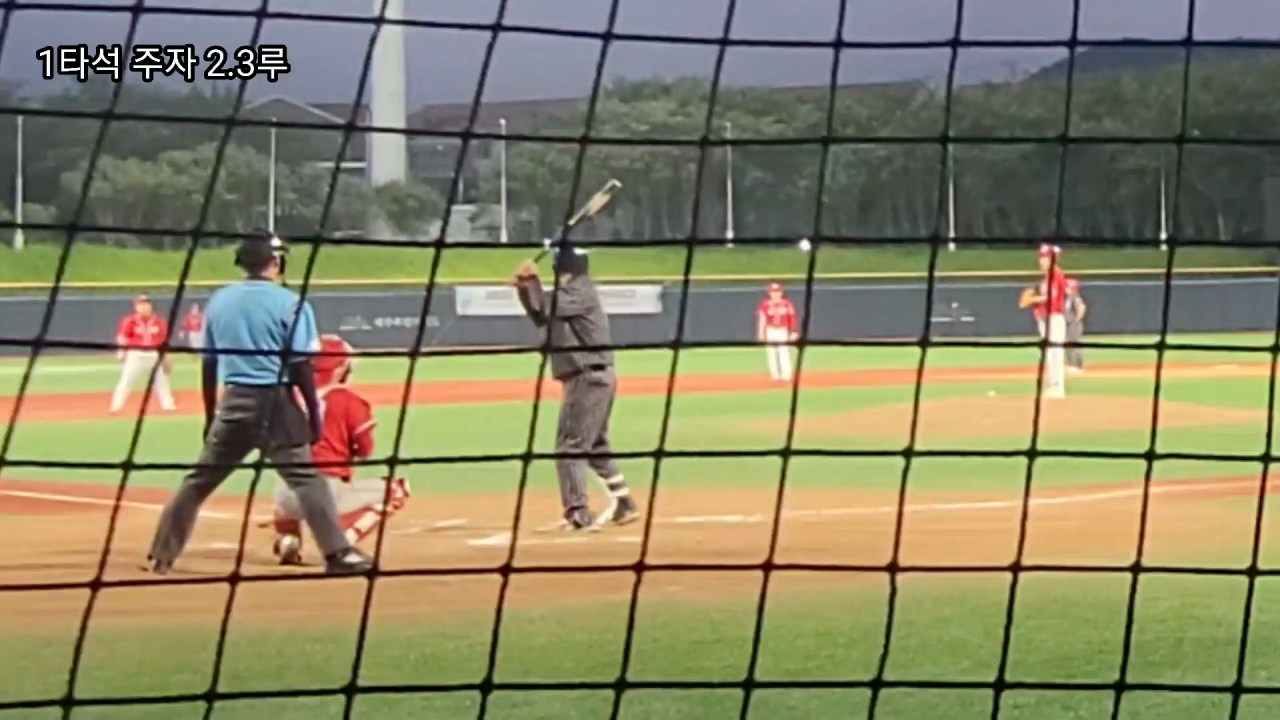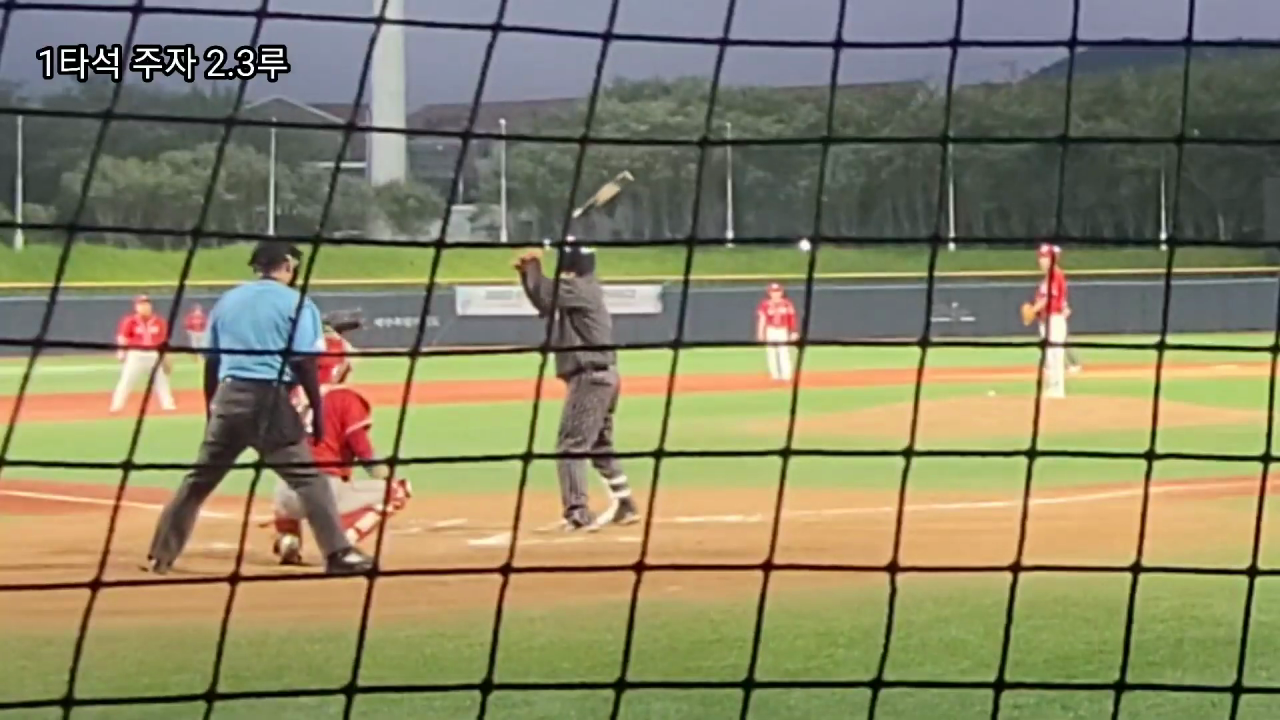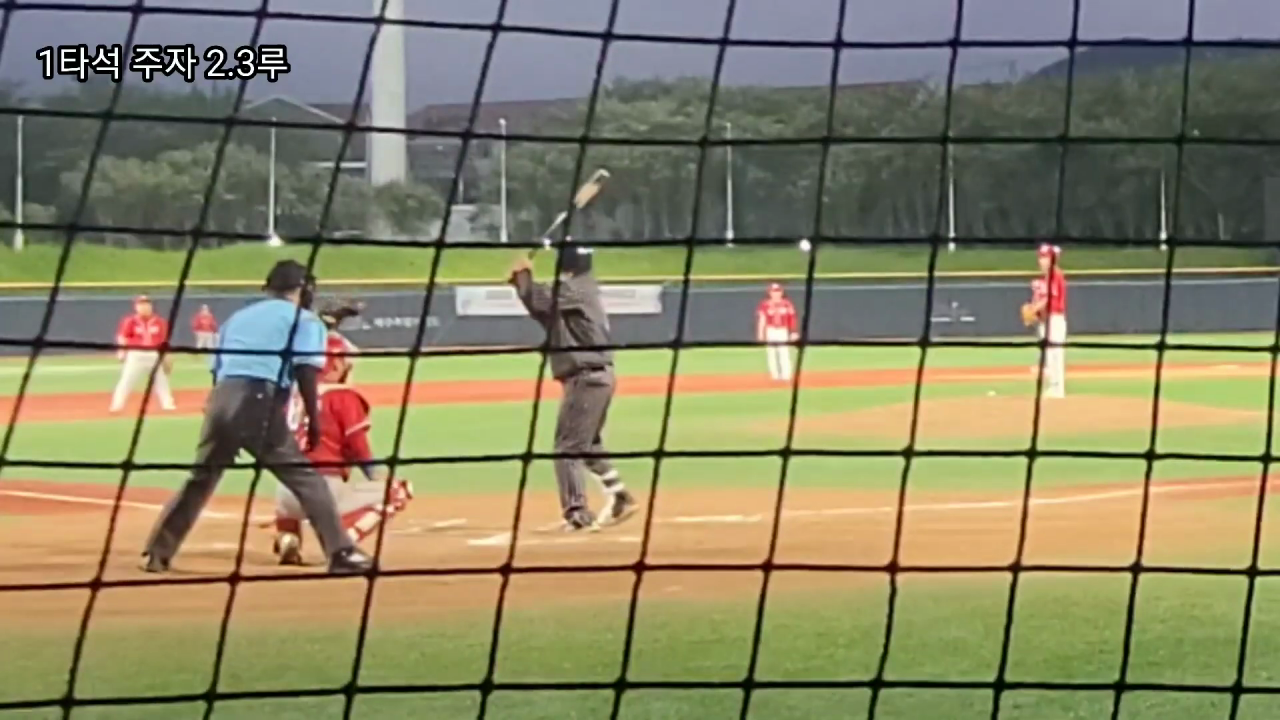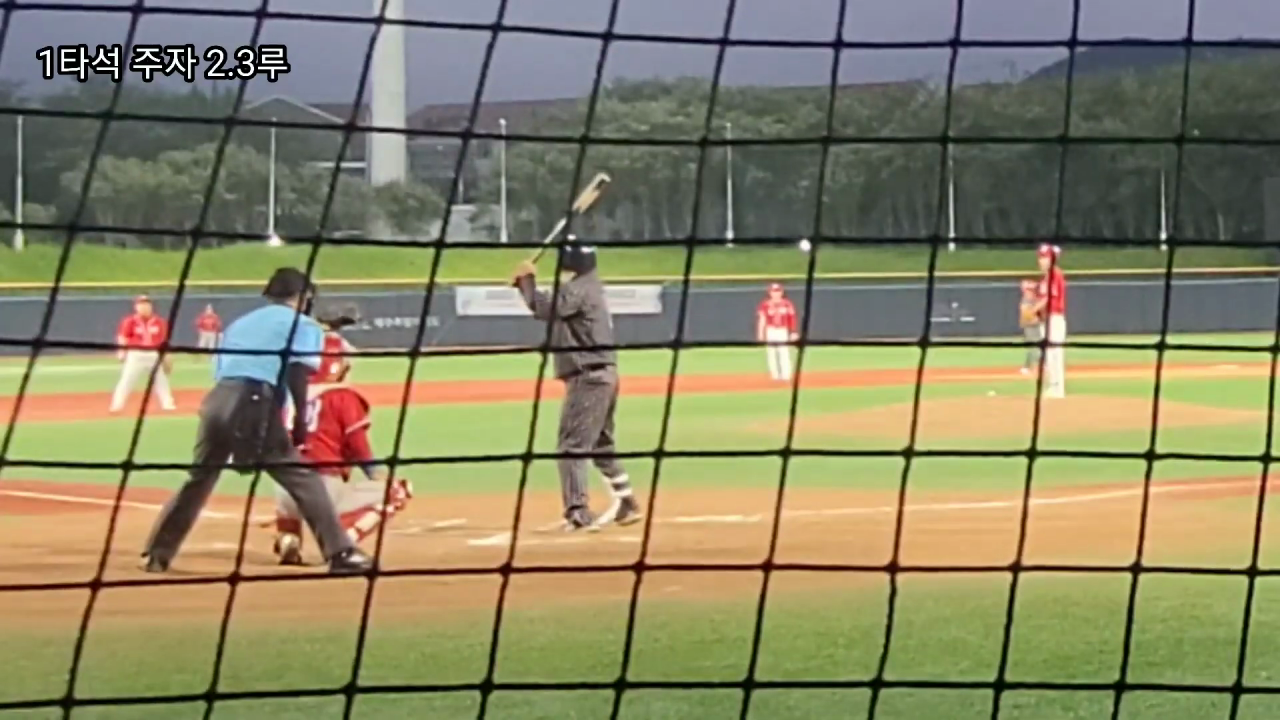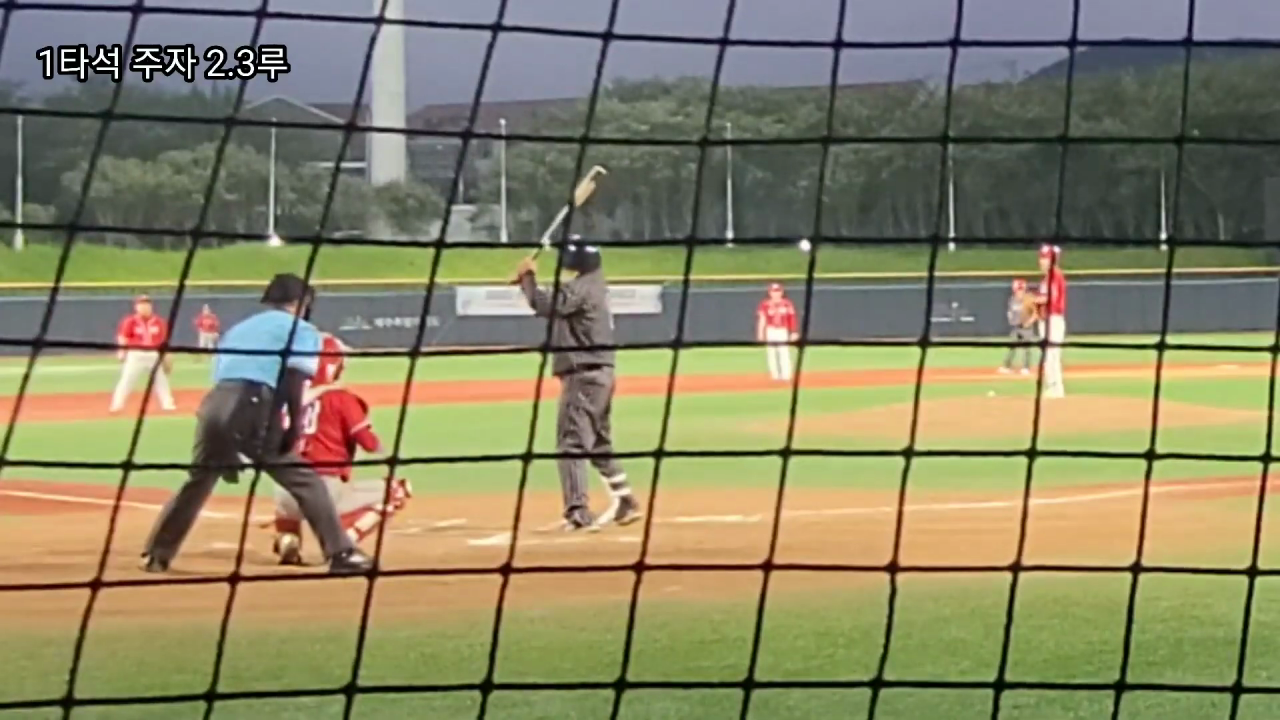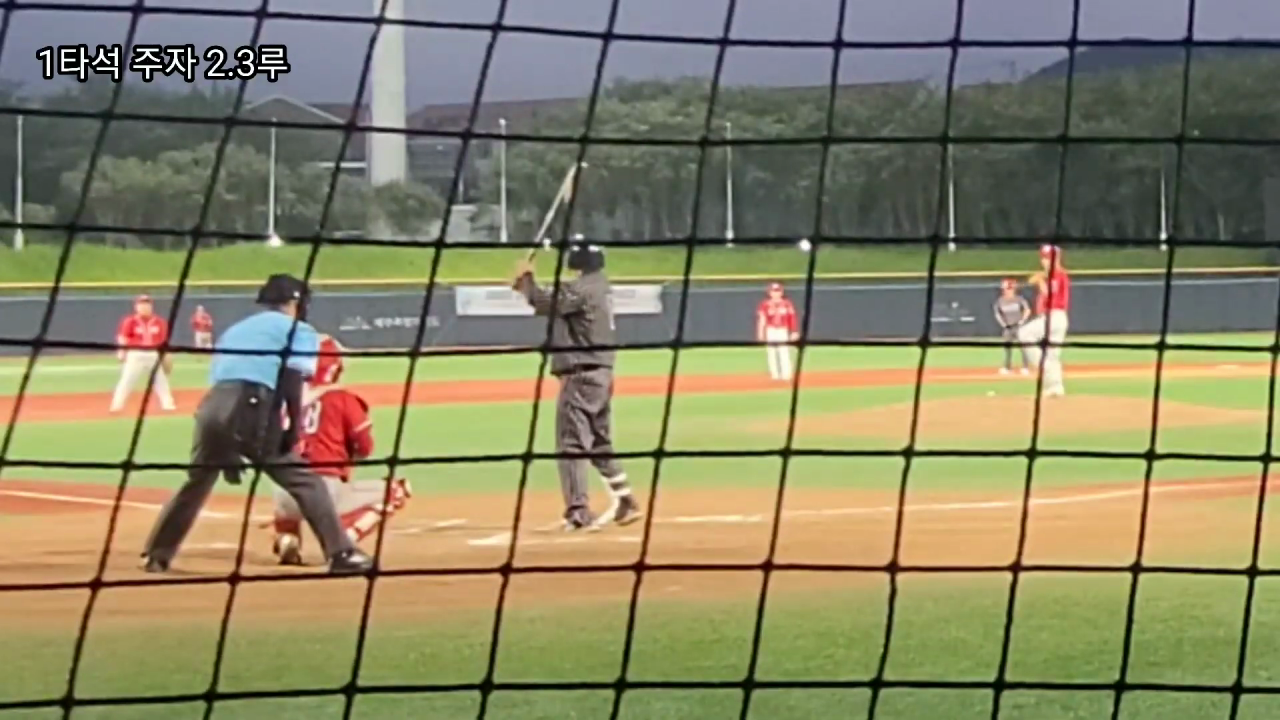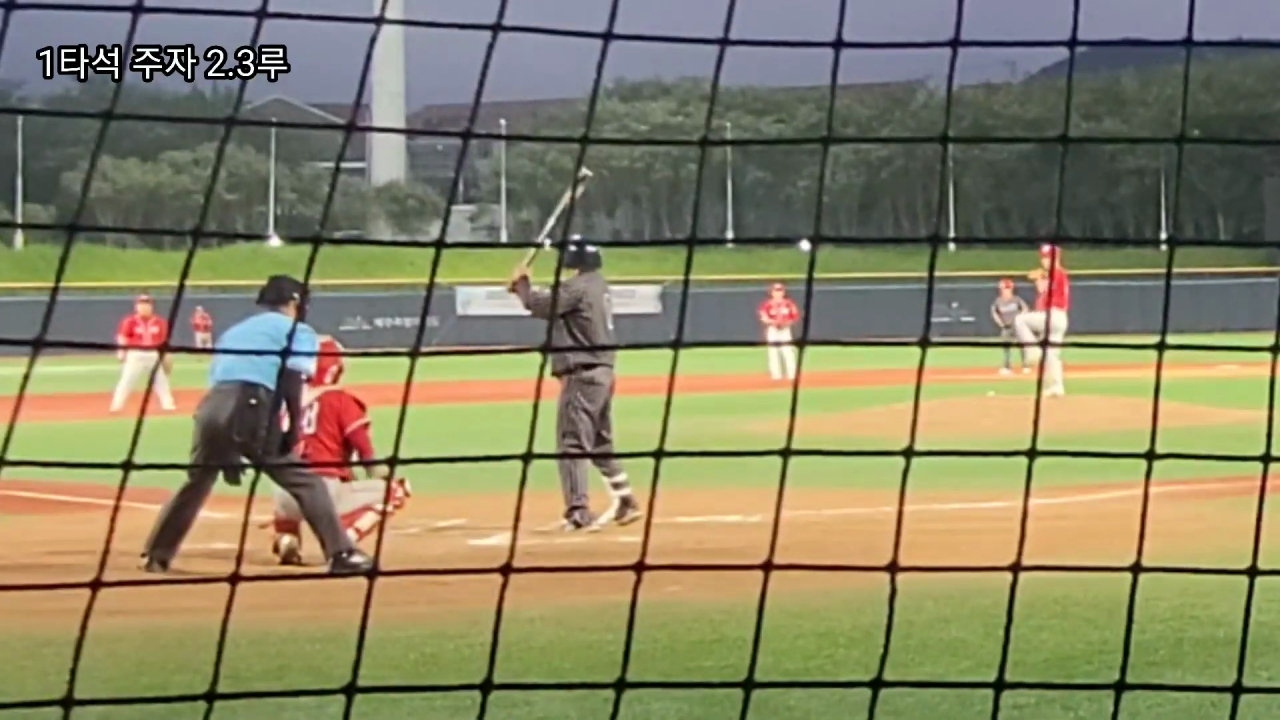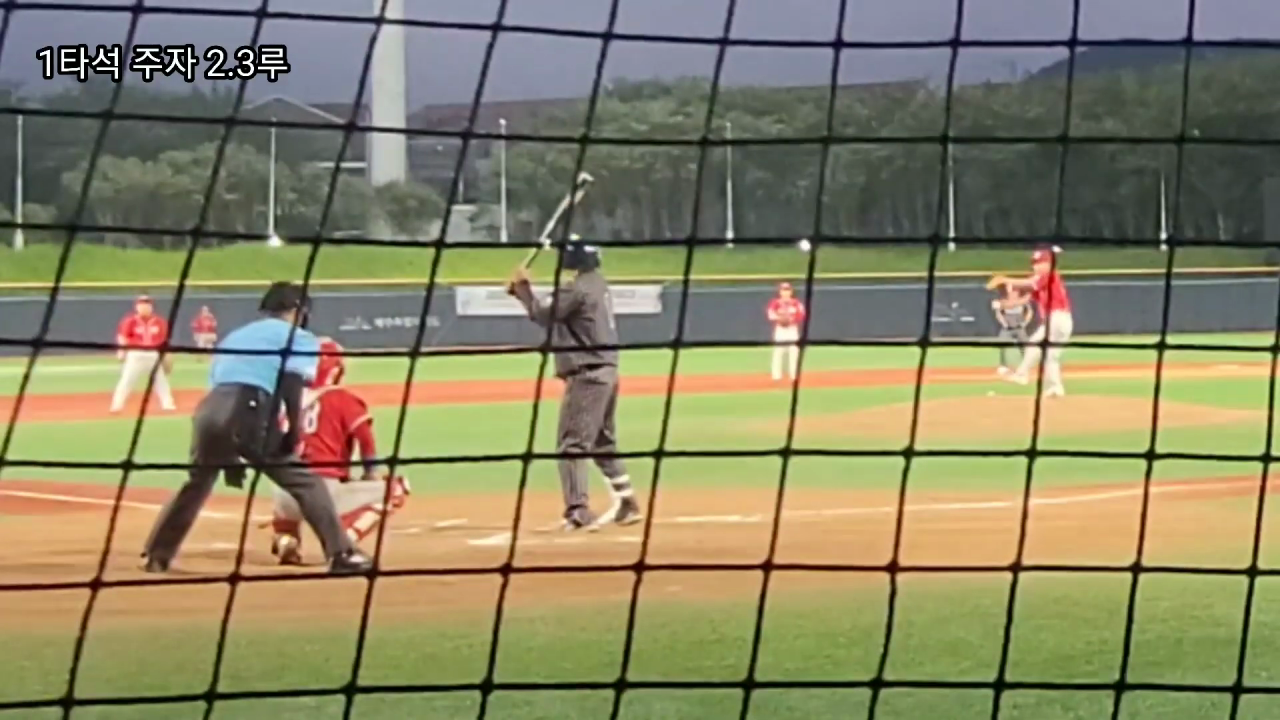
dt=0.4s
person 1, frame 1
left shoulder: (218, 301)
right shoulder: (290, 303)
left elbow: (209, 365)
right elbow: (301, 366)
left wrist: (210, 416)
right wrist: (314, 413)
left hip: (232, 403)
right hip: (274, 403)
left knee: (199, 480)
right knee: (307, 479)
left ankle: (160, 556)
right ankle: (338, 553)
person 1, frame 2
left shoulder: (226, 301)
right shoulder: (297, 303)
left elbow: (211, 363)
right elbow: (304, 364)
left wrist: (211, 413)
right wrist: (318, 412)
left hip: (229, 399)
right hip: (270, 400)
left knee: (198, 481)
right knee: (309, 478)
left ankle: (160, 555)
right ankle: (339, 553)
person 1, frame 3
left shoulder: (238, 316)
right shoulder: (304, 319)
right elbow: (305, 369)
left wrist: (226, 435)
right wrist: (314, 419)
left hip: (221, 399)
right hip: (260, 402)
left knee: (199, 480)
right knee: (307, 479)
left ankle: (156, 553)
right ankle: (341, 552)
person 1, frame 4
left shoulder: (239, 323)
right shoulder: (303, 324)
right elbow: (297, 368)
left wrist: (236, 445)
right wrist: (301, 416)
left hip: (217, 401)
right hip: (256, 404)
left knee: (198, 481)
right knee: (304, 480)
left ankle: (155, 555)
right ankle: (341, 554)
person 1, frame 5
left shoulder: (238, 328)
right shoulder: (301, 329)
right elbow: (293, 374)
left wrist: (228, 450)
right wrist: (295, 423)
left hip: (215, 404)
right hip: (253, 406)
left knee: (197, 482)
right knee: (306, 481)
left ankle: (155, 555)
right ankle: (341, 553)
person 1, frame 6
left shoulder: (233, 330)
right shoulder: (297, 329)
right elbow: (291, 375)
left wrist: (228, 451)
right wrist: (295, 424)
left hip: (213, 406)
right hip: (252, 408)
left knee: (196, 483)
right knee: (305, 481)
left ankle: (155, 555)
right ankle: (341, 554)
person 1, frame 7
left shoulder: (233, 331)
right shoulder: (296, 330)
right elbow: (291, 377)
left wrist: (228, 453)
right wrist: (294, 425)
left hip: (212, 407)
right hip: (251, 409)
left knee: (196, 483)
right knee: (305, 481)
left ankle: (155, 556)
right ankle: (341, 554)
person 1, frame 8
left shoulder: (234, 336)
right shoulder: (297, 336)
right elbow: (292, 380)
left wrist: (229, 456)
right wrist: (294, 428)
left hip: (210, 409)
right hip: (249, 411)
left knee: (196, 484)
right knee: (306, 482)
left ankle: (155, 556)
right ankle: (341, 554)
person 2, frame 1
left shoulder: (578, 291)
right shoulder: (575, 290)
left elbow: (547, 308)
right elbow: (541, 317)
left wrist: (532, 279)
right wrist: (524, 288)
left hip: (586, 378)
right hip: (597, 377)
left knee: (570, 448)
right knee: (596, 446)
left ankle: (579, 514)
right ankle: (623, 505)
person 2, frame 2
left shoulder: (581, 288)
right shoulder: (580, 288)
left elbow: (544, 292)
right elbow: (544, 303)
left wrist: (534, 264)
right wrist: (526, 272)
left hip: (590, 378)
right hip: (601, 377)
left knee: (570, 447)
right knee: (600, 446)
left ankle: (578, 514)
right ankle: (624, 506)
person 2, frame 3
left shoulder: (576, 289)
right shoulder: (580, 289)
left elbow: (539, 298)
right elbow: (544, 315)
left wrist: (524, 273)
right wrist: (521, 283)
left hip: (586, 378)
right hip: (597, 376)
left knee: (568, 448)
right knee: (587, 444)
left ankle: (578, 515)
right ankle: (620, 498)
person 2, frame 4
left shoulder: (578, 289)
right shoulder: (586, 286)
left elbow: (544, 309)
right elbow: (552, 312)
left wrist: (528, 279)
right wrist: (525, 285)
left hip: (588, 377)
right hip: (603, 375)
left knee: (572, 446)
right knee: (602, 445)
left ankle: (579, 513)
right ankle: (626, 505)
person 2, frame 5
left shoulder: (580, 288)
right shoulder: (592, 284)
left elbow: (543, 306)
right elbow: (554, 305)
left wrist: (528, 275)
right wrist: (526, 282)
left hip: (584, 376)
right hip: (600, 374)
left knee: (571, 445)
right knee: (599, 444)
left ankle: (579, 513)
right ankle: (625, 504)
person 2, frame 6
left shoulder: (581, 288)
right shoulder: (597, 283)
left elbow: (543, 303)
right elbow: (555, 303)
left wrist: (526, 276)
right wrist: (526, 286)
left hip: (581, 375)
right hip: (600, 373)
left knee: (571, 444)
right knee: (599, 443)
left ankle: (579, 513)
right ankle: (625, 503)
person 2, frame 7
left shoulder: (577, 287)
right shoulder: (596, 284)
left elbow: (538, 305)
right elbow: (552, 305)
left wrist: (522, 281)
right wrist: (522, 289)
left hip: (582, 375)
right hip: (601, 373)
left knee: (571, 444)
right knee: (600, 443)
left ankle: (579, 513)
right ankle: (626, 503)
person 2, frame 8
left shoulder: (579, 288)
right shoulder: (595, 284)
left elbow: (543, 315)
right elbow: (553, 310)
left wrist: (523, 285)
right wrist: (521, 292)
left hip: (587, 375)
right hip: (605, 373)
left knee: (572, 444)
right knee: (604, 443)
left ankle: (579, 512)
right ankle: (627, 505)
person 3, frame 1
right shoulder: (345, 398)
right elbow: (365, 449)
right wrist: (346, 455)
left hip: (287, 494)
right hip: (327, 491)
right knee: (396, 490)
left ankle: (287, 540)
person 3, frame 2
left shoulder: (294, 394)
right shoulder: (344, 397)
right elbow: (362, 449)
right wrist: (381, 472)
left hip: (287, 494)
right knee: (396, 491)
left ankle: (288, 541)
person 3, frame 3
left shoulder: (294, 392)
right shoulder: (344, 397)
right elbow: (359, 448)
right wrist: (379, 480)
left hip: (288, 493)
right knee: (398, 491)
left ankle: (287, 540)
person 3, frame 4
right shoulder: (343, 396)
right elbow: (358, 447)
right wrist: (379, 477)
left hip: (287, 491)
right hip: (325, 489)
right knee: (397, 491)
left ankle: (287, 539)
person 3, frame 5
right shoulder: (341, 398)
right elbow: (369, 443)
right wrist: (379, 447)
left hip: (286, 495)
right hip: (325, 490)
right knee: (397, 491)
left ankle: (287, 540)
person 3, frame 6
right shoulder: (341, 398)
right elbow: (365, 447)
right wrist: (347, 456)
left hip: (285, 495)
right hip: (325, 491)
right knee: (396, 491)
left ankle: (287, 540)
person 3, frame 7
right shoulder: (339, 399)
right elbow: (361, 442)
right wrist: (373, 470)
left hip: (285, 495)
right hip: (324, 491)
right knee: (396, 491)
left ankle: (286, 539)
person 3, frame 8
right shoulder: (340, 398)
right elbow: (364, 436)
right wrist: (371, 472)
left hip: (285, 497)
right hip: (324, 491)
right knee: (395, 490)
left ankle: (286, 540)
